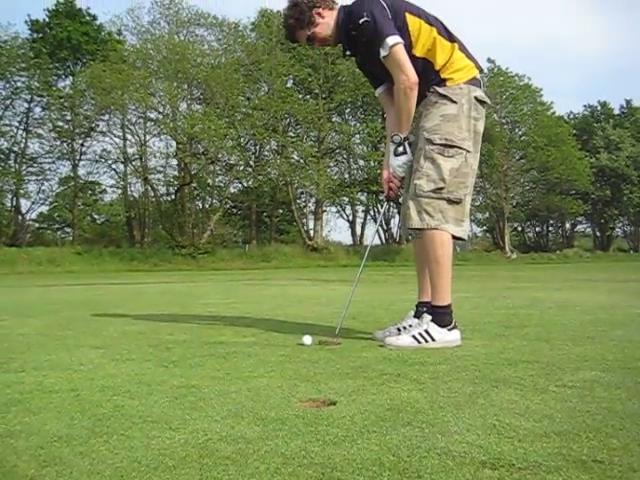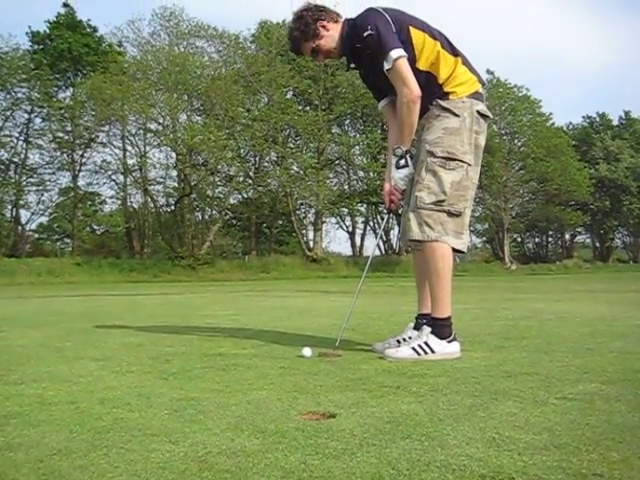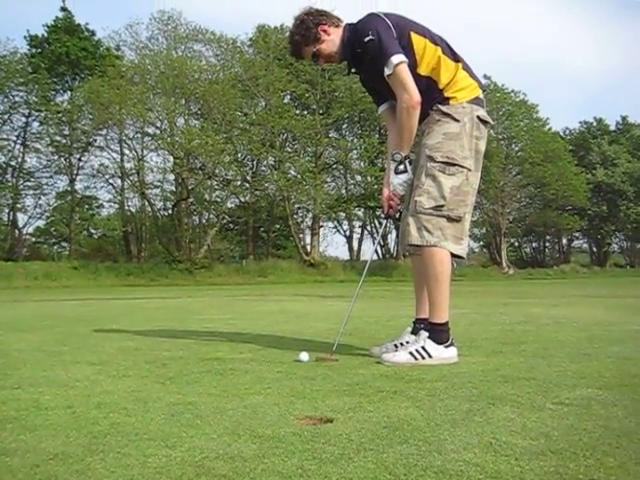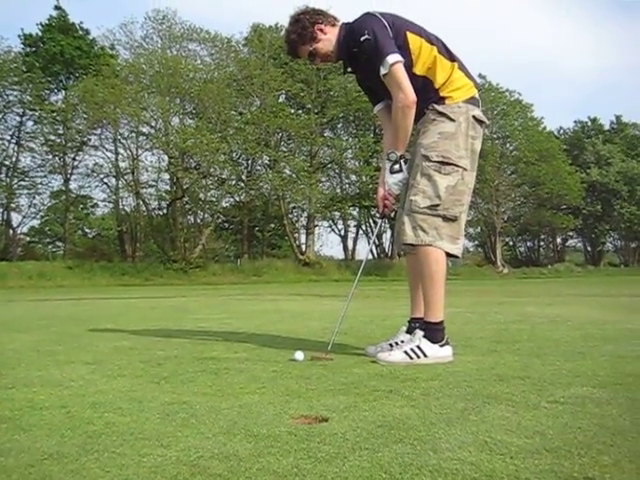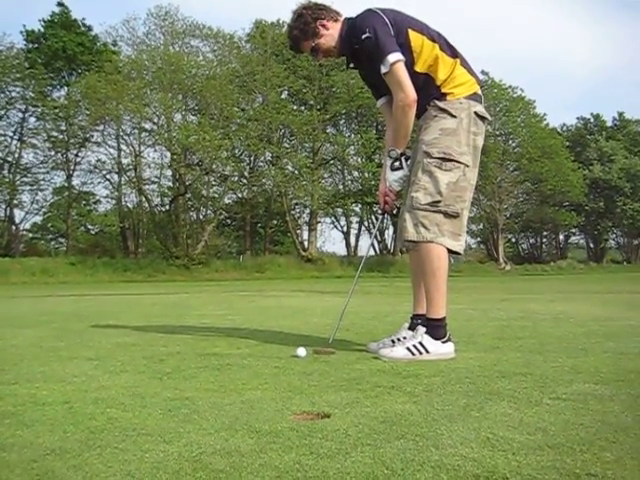
dt=0.5s
person 1, frame 1
right shoulder: (357, 38)
left elbow: (408, 80)
right elbow: (391, 104)
left wrist: (400, 144)
right wrist: (389, 162)
left hip: (455, 90)
right hip: (434, 100)
left knee: (431, 203)
right knee: (418, 208)
left ankle: (442, 321)
right ankle: (425, 313)
person 1, frame 2
right shoulder: (361, 53)
left elbow: (411, 94)
right elbow: (393, 116)
left wrist: (401, 156)
right wrist: (391, 175)
left hip: (457, 103)
right hip: (437, 113)
left knee: (431, 214)
right knee: (417, 218)
left ankle: (442, 333)
right ankle: (424, 325)
person 1, frame 3
left shoulder: (370, 30)
right shoulder: (362, 58)
left elbow: (411, 99)
right elbow: (393, 122)
left wrist: (400, 162)
right wrist: (390, 180)
left hip: (457, 109)
right hip: (438, 118)
left knee: (430, 220)
right knee: (417, 224)
left ankle: (439, 337)
right ankle: (422, 329)
person 1, frame 4
left shoulder: (367, 29)
right shoulder: (358, 59)
left elbow: (406, 99)
right elbow: (389, 121)
left wrist: (395, 161)
right wrist: (385, 180)
left hip: (453, 107)
right hip: (435, 117)
left knee: (426, 220)
right knee: (412, 223)
left ankle: (434, 337)
right ankle: (417, 328)
person 1, frame 5
right shoulder: (361, 51)
left elbow: (407, 98)
right elbow: (392, 114)
left wrist: (396, 158)
right wrist: (387, 175)
left hip: (455, 104)
right hip: (439, 112)
left knee: (427, 216)
right knee: (415, 220)
left ankle: (436, 334)
right ankle: (419, 325)
